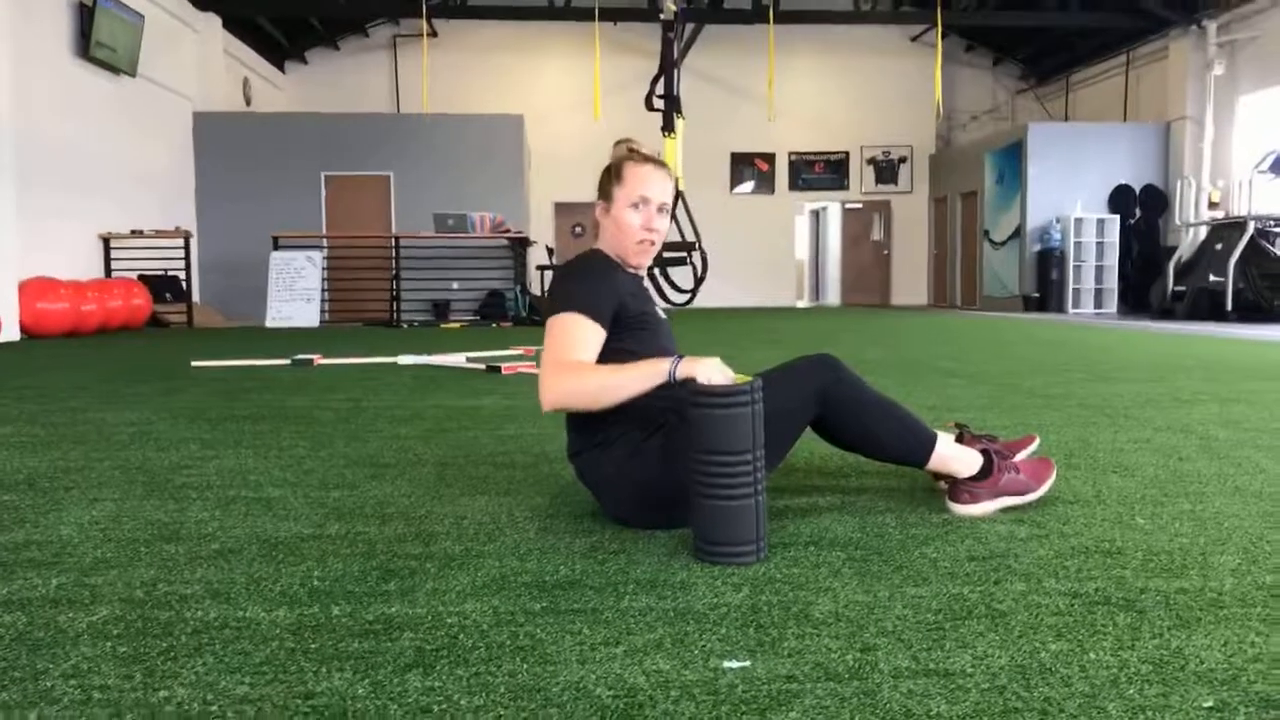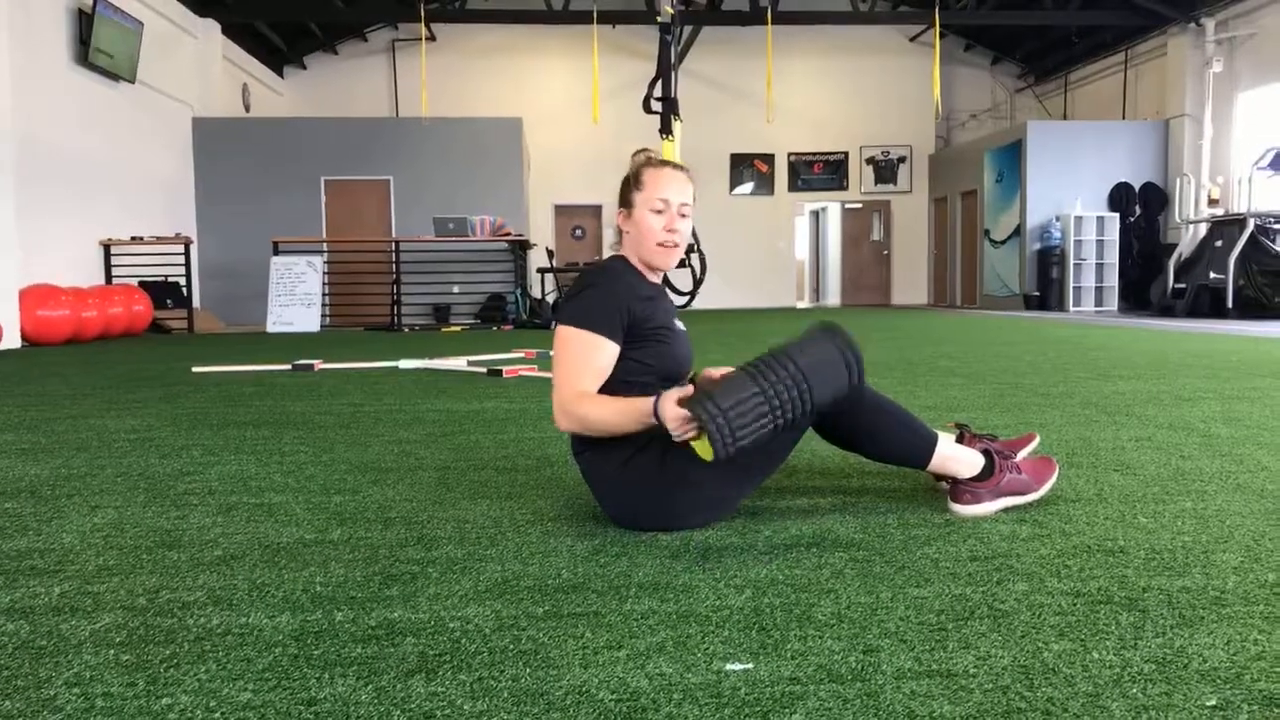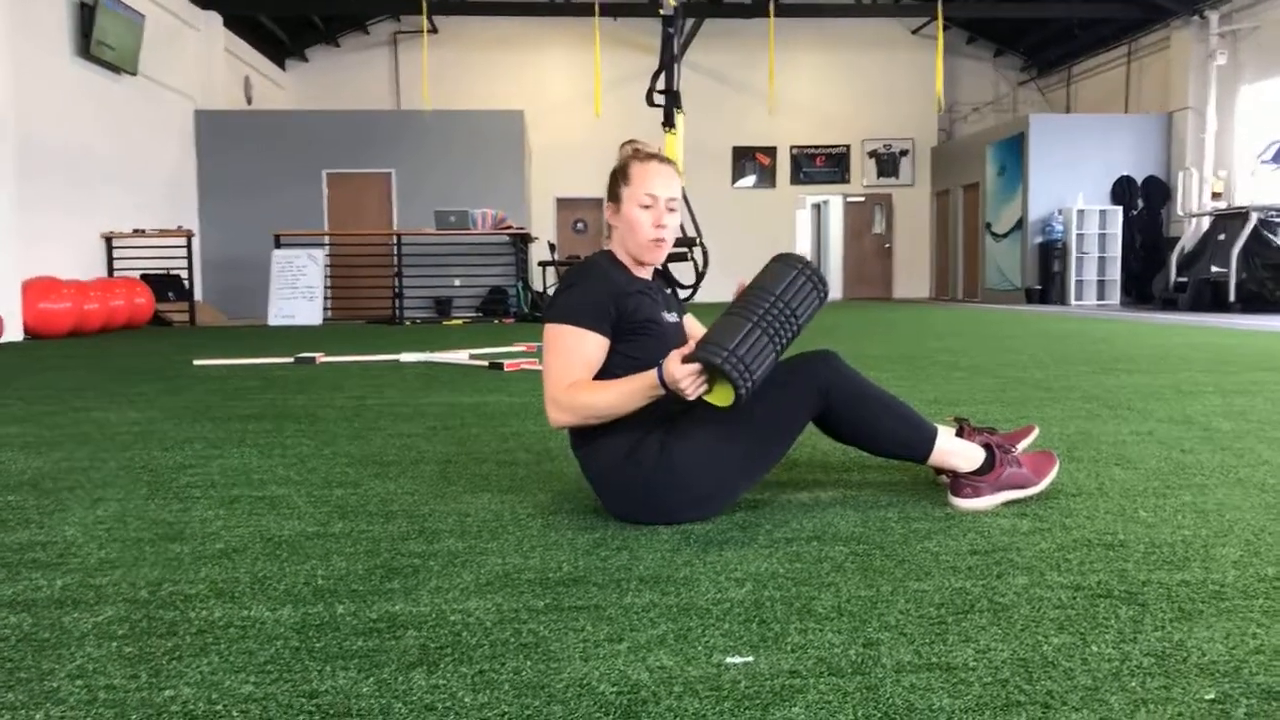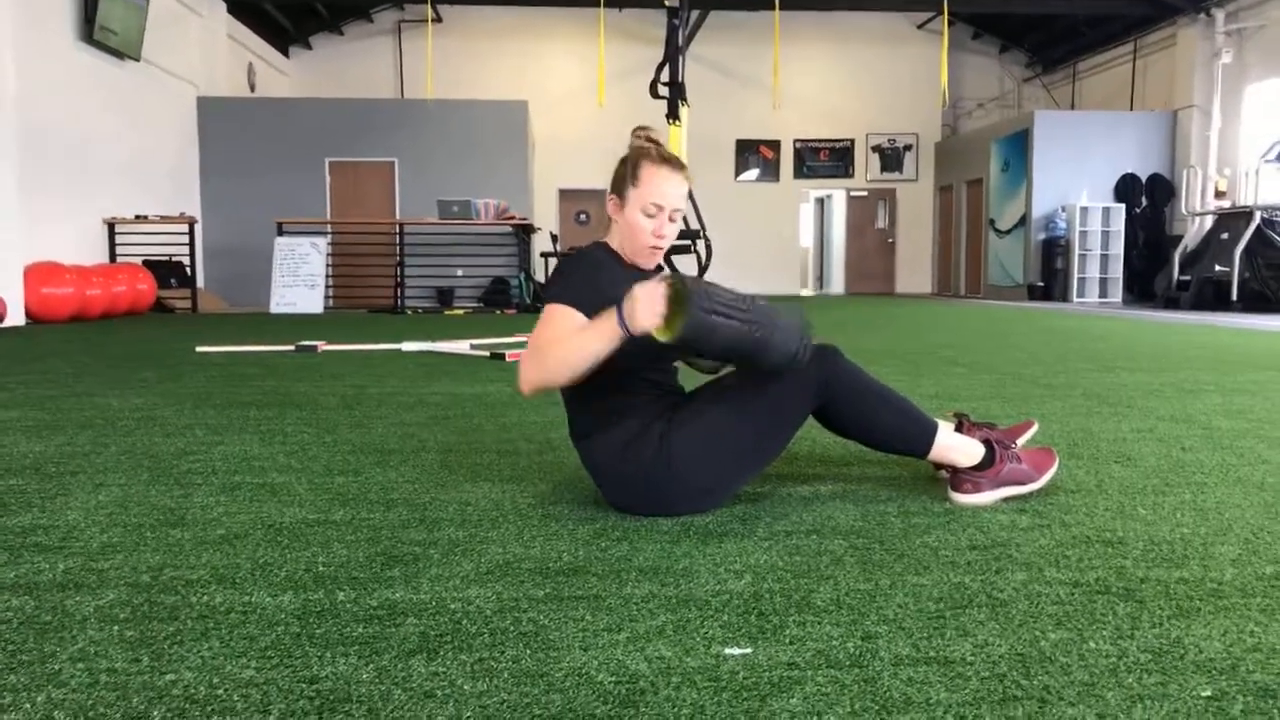
dt=1s
person 1, frame 1
left shoulder: (623, 281)
right shoulder: (590, 278)
right elbow: (556, 388)
left wrist: (691, 380)
right wrist: (677, 366)
left hip: (652, 462)
right hip: (643, 477)
left knee: (813, 384)
right knee: (818, 377)
left ankle: (960, 450)
right ankle: (973, 472)
person 1, frame 2
left shoulder: (645, 289)
right shoulder: (606, 288)
right elbow: (569, 409)
left wrist: (697, 385)
right wrist: (657, 410)
left hip: (659, 466)
right hip: (645, 486)
left ankle: (960, 452)
right ankle: (975, 472)
person 1, frame 3
left shoulder: (651, 285)
right shoulder: (592, 285)
right elbow: (562, 405)
right wrist: (661, 381)
left hip: (667, 451)
right hip: (646, 480)
left knee: (812, 377)
right knee: (819, 375)
left ankle: (959, 445)
right ankle: (976, 466)
person 1, frame 4
left shoulder: (648, 274)
right shoulder: (588, 272)
right elbow: (533, 375)
right wrist: (623, 322)
left hip: (665, 440)
right hip: (646, 468)
left knee: (808, 369)
right knee: (820, 369)
left ankle: (959, 439)
right ankle: (974, 462)
